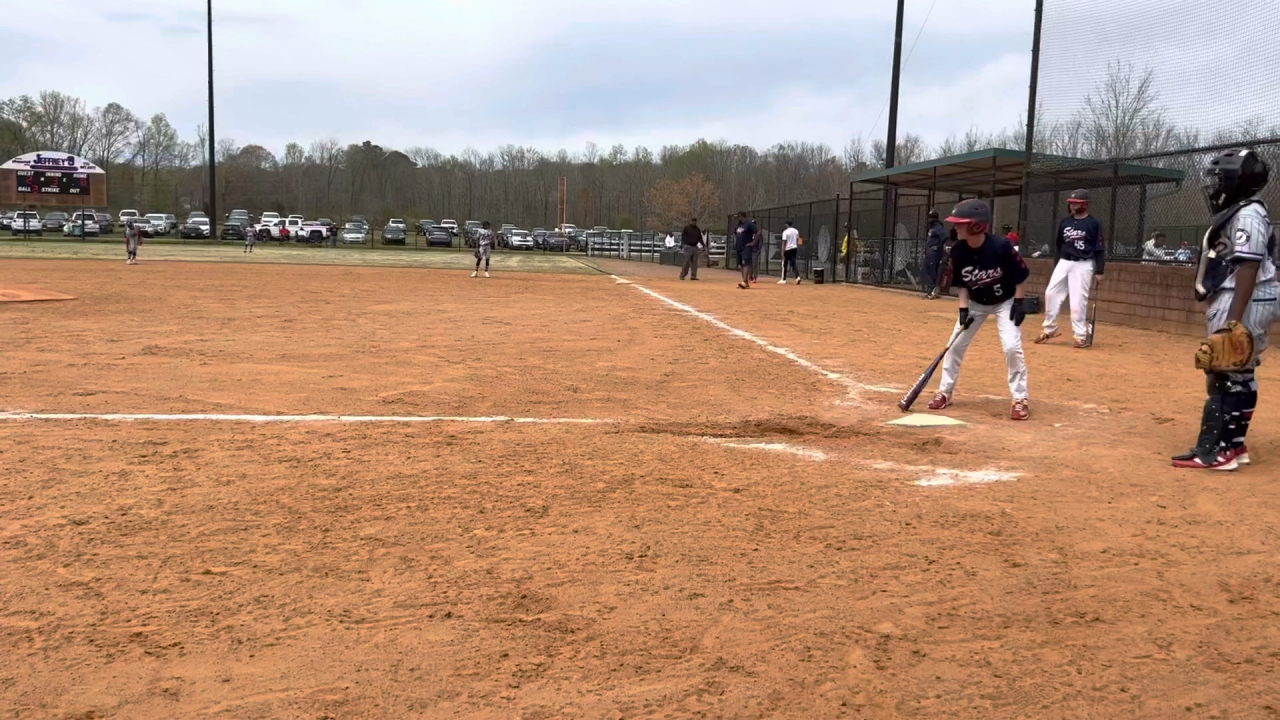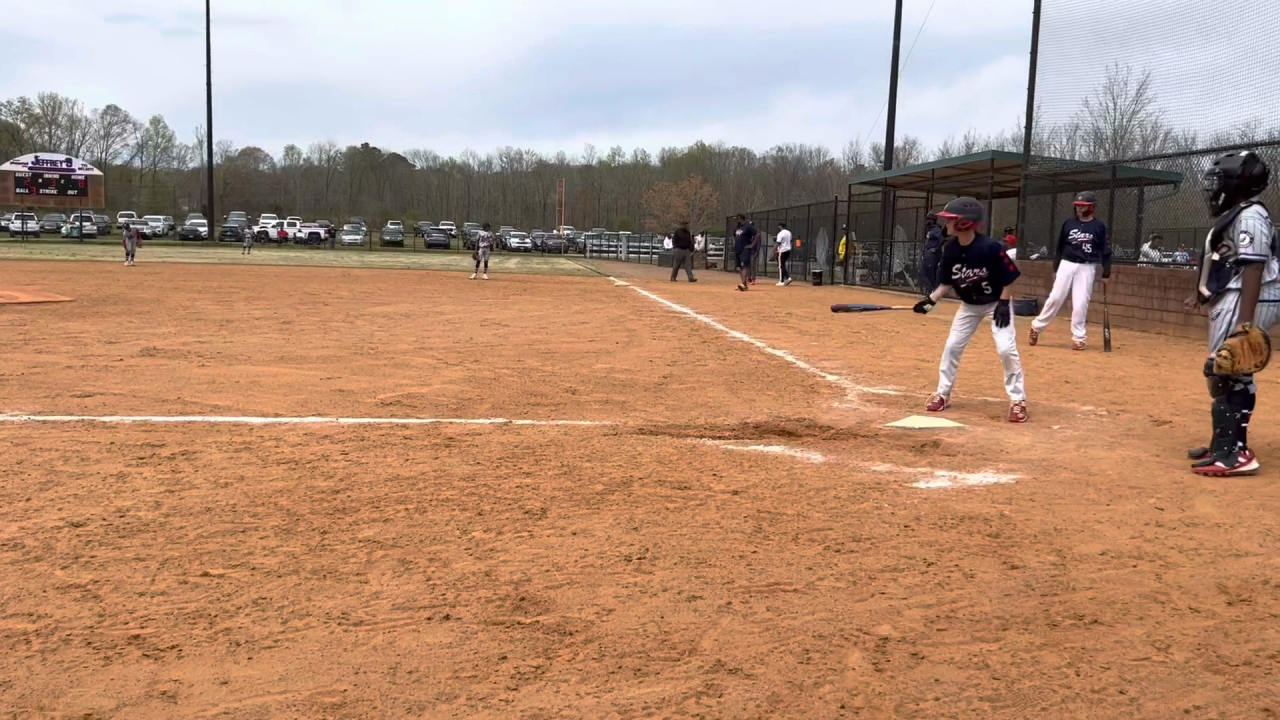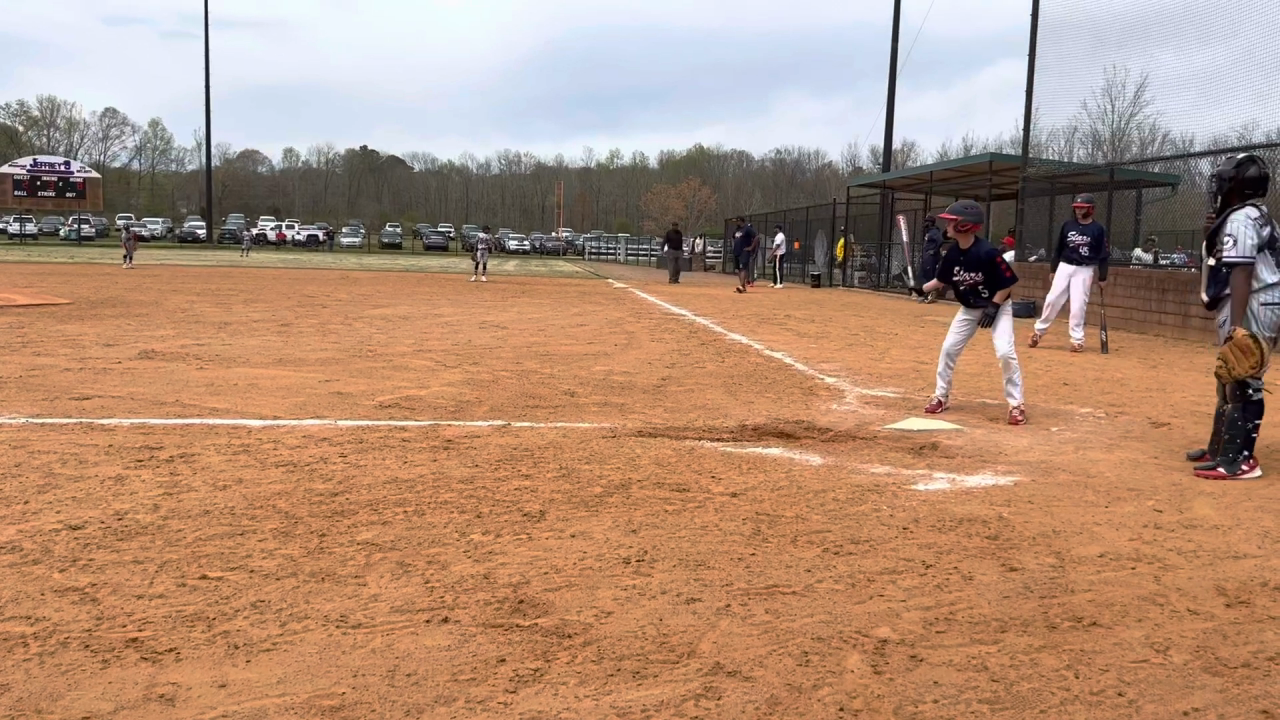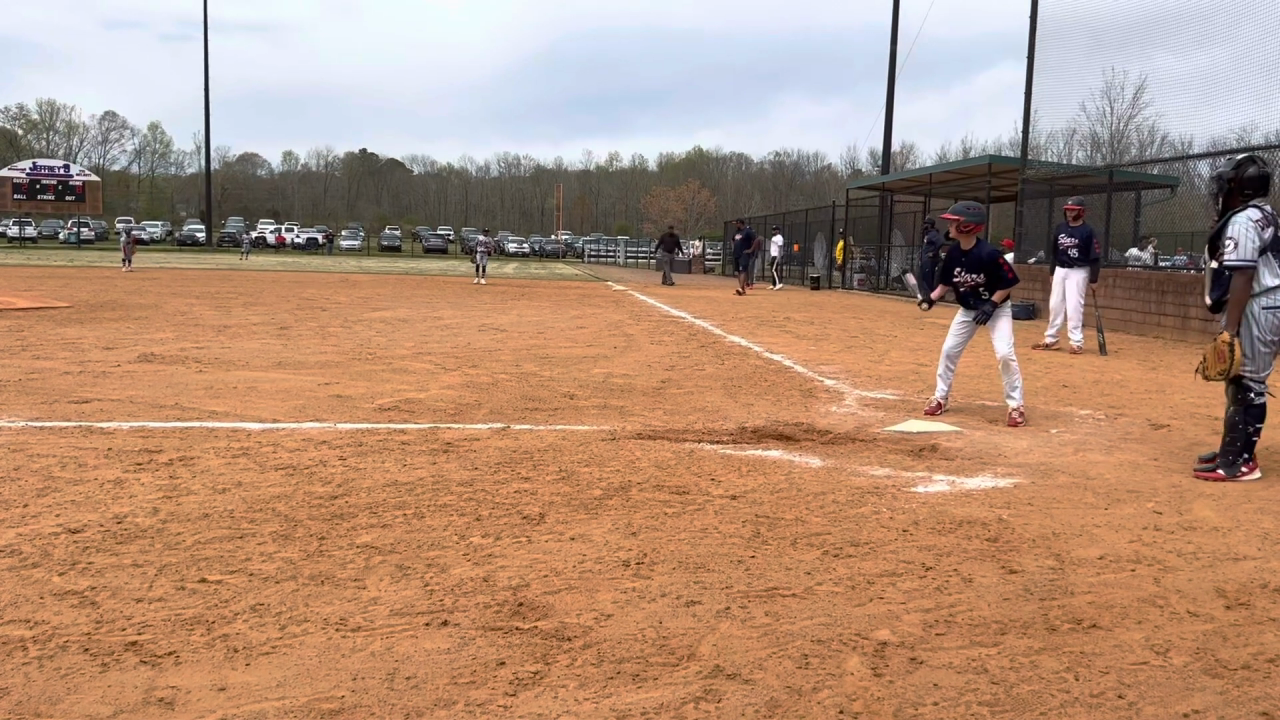
dt=0.3s
person 1, frame 1
left shoulder: (1248, 215)
right shoulder: (1240, 213)
left elbow: (1249, 267)
left wrist: (1235, 318)
right wrist: (1234, 314)
left hip: (1242, 302)
right hip: (1244, 302)
left knee: (1222, 374)
right knee: (1240, 374)
left ankle: (1214, 451)
right ankle: (1233, 444)
person 1, frame 2
left shoulder: (1250, 217)
right shoulder: (1238, 215)
left elbow: (1253, 269)
left wrist: (1245, 321)
right wrist: (1204, 296)
left hip: (1241, 304)
right hip: (1234, 303)
left knee: (1222, 374)
right knee: (1236, 376)
left ankle: (1233, 453)
right ankle: (1231, 446)
person 1, frame 3
left shoulder: (1239, 219)
left elbow: (1242, 272)
left wrist: (1238, 324)
right wrist: (1216, 234)
left hip: (1252, 306)
left knee: (1244, 382)
right knee: (1231, 378)
left ankle: (1239, 459)
right ankle: (1221, 447)
person 1, frame 4
left shoulder: (1241, 222)
left elbow: (1243, 277)
left wrist: (1230, 328)
left knee: (1247, 384)
right knee: (1240, 381)
left ankle: (1239, 461)
right ankle: (1232, 451)
person 2, frame 1
left shoulder: (1001, 247)
right shoulder: (958, 250)
left elbow: (1020, 276)
right elbow: (961, 284)
left wrist: (1018, 302)
right wrist: (963, 309)
left hip: (1005, 302)
right hip: (976, 304)
left knee: (1012, 346)
right knee: (956, 343)
left ankle: (1020, 399)
right ankle: (945, 392)
person 2, frame 2
left shoulder: (989, 247)
right shoulder: (951, 249)
left elbow: (1009, 277)
right elbow: (947, 281)
left wrist: (1004, 304)
right wrist: (931, 299)
left hip: (995, 303)
right hip: (969, 305)
left knee: (1006, 349)
right knee: (952, 346)
left ankle: (1018, 401)
right ankle: (943, 394)
person 2, frame 3
left shoulder: (987, 252)
right shoulder: (953, 252)
left elbow: (1008, 282)
right elbow: (943, 279)
left wrist: (993, 307)
right wrist: (924, 289)
left hip: (997, 308)
right hip: (968, 309)
left knee: (1005, 352)
right knee: (949, 348)
left ankle: (1016, 404)
right ankle: (941, 396)
person 2, frame 4
left shoulder: (989, 253)
right shoulder: (953, 252)
left elbow: (1009, 283)
right elbow: (946, 282)
left wrist: (991, 305)
right wrist: (931, 298)
left hip: (997, 309)
right hip: (967, 310)
left knee: (1005, 354)
right knee: (949, 350)
left ankle: (1016, 406)
right ankle: (941, 398)
